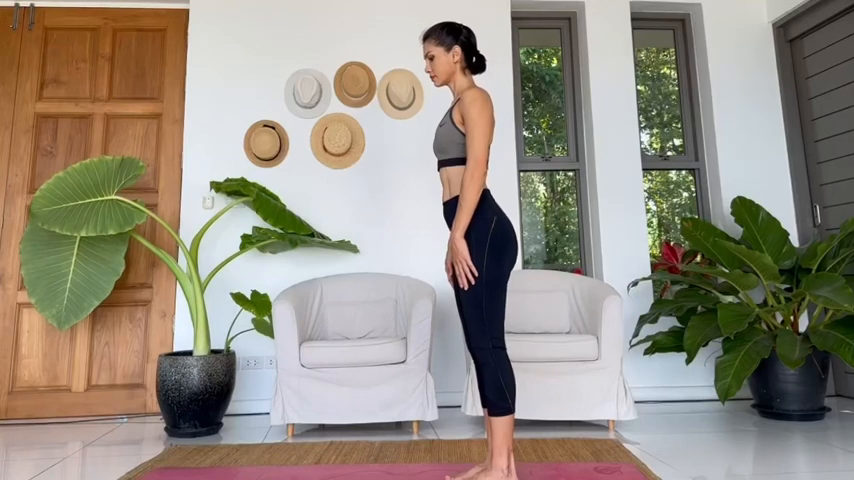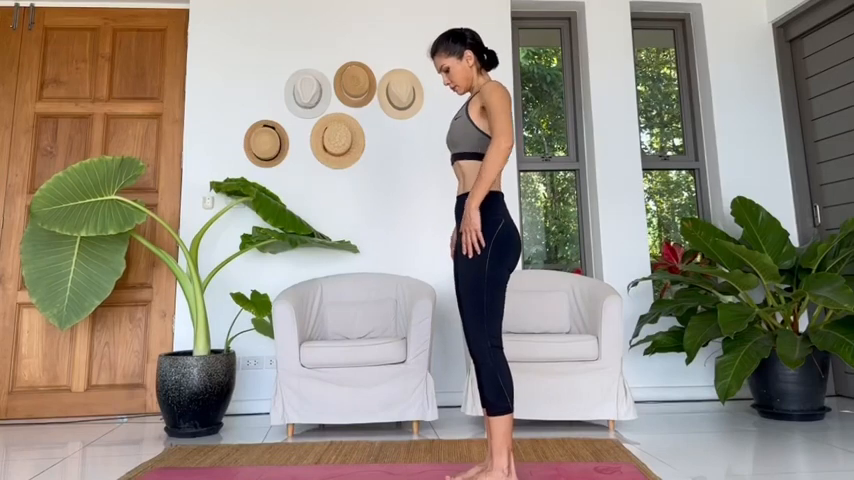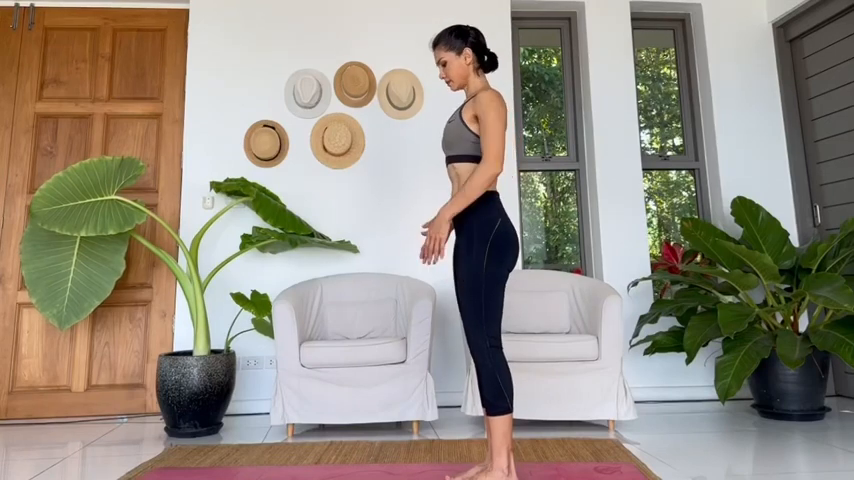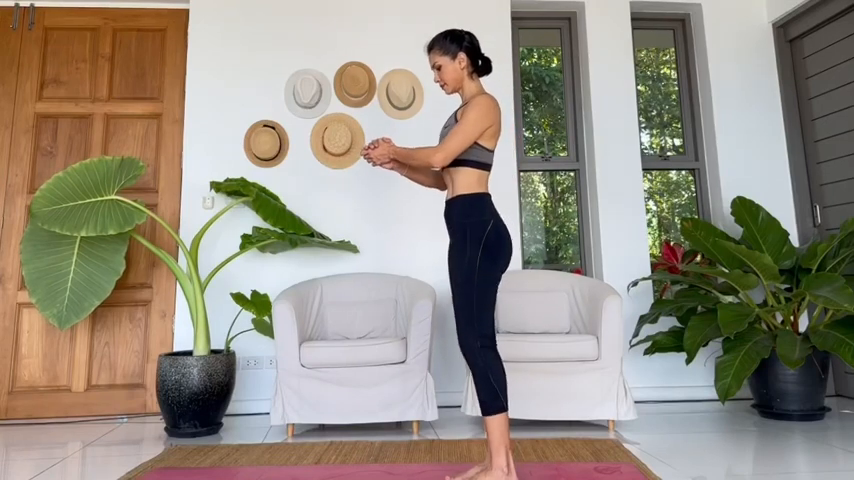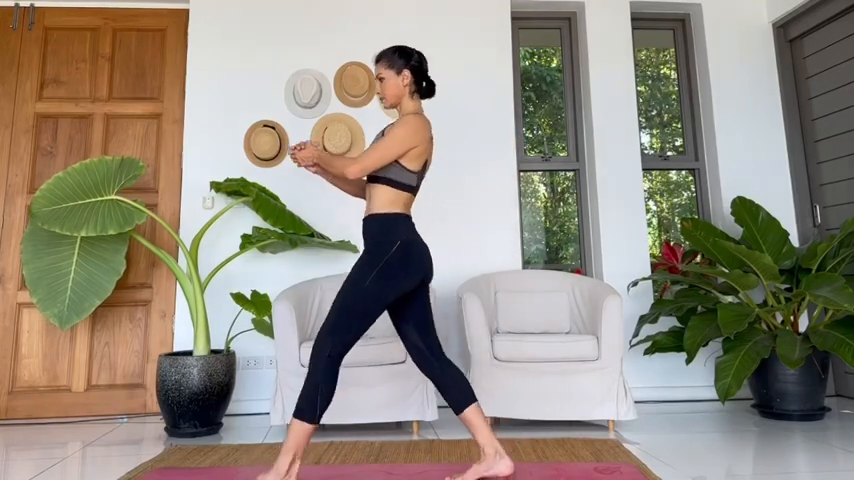
dt=1s
person 1, frame 1
left shoulder: (474, 98)
right shoulder: (458, 105)
left elbow: (476, 170)
left wrist: (459, 237)
left hip: (482, 230)
right hip: (471, 232)
left knee: (487, 344)
right knee: (480, 346)
person 1, frame 2
left shoulder: (491, 92)
right shoulder: (473, 104)
left elbow: (504, 142)
left wrist: (473, 206)
left hip: (488, 226)
right hip: (476, 226)
left knee: (485, 344)
right knee: (481, 345)
person 1, frame 3
left shoulder: (487, 100)
right shoulder: (469, 107)
left elbow: (487, 169)
left wrist: (443, 216)
right wrist: (445, 222)
left hip: (486, 228)
right hip: (473, 230)
left knee: (485, 343)
right knee: (481, 344)
person 1, frame 4
left shoulder: (483, 104)
right shoulder: (463, 111)
left elbow: (438, 157)
right elbow: (441, 177)
left wrist: (394, 152)
right wrist: (395, 162)
left hip: (479, 230)
right hip: (468, 232)
left knee: (474, 342)
right knee: (480, 343)
person 1, frame 5
left shoulder: (412, 126)
right shoulder: (404, 127)
left elbow: (350, 168)
right elbow: (365, 187)
left wrist: (315, 155)
right wrist: (319, 166)
left hip: (392, 249)
right hip: (401, 252)
left knee: (327, 348)
right knee: (429, 354)
